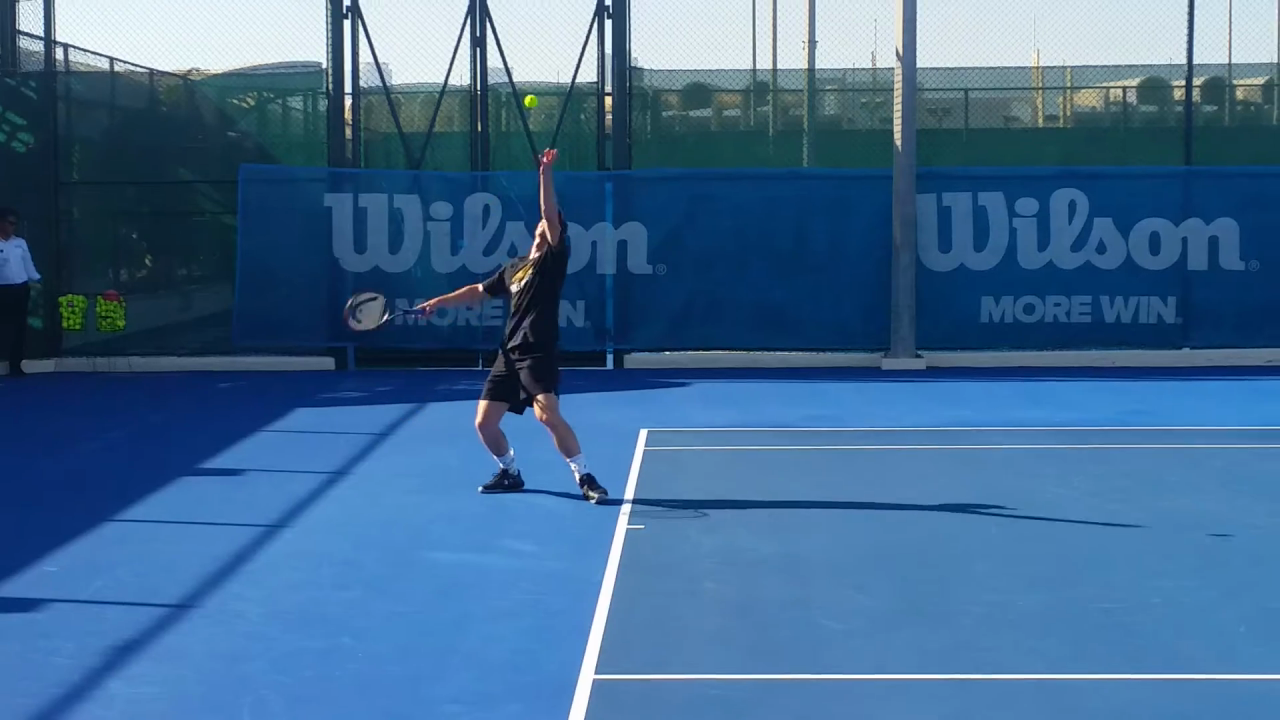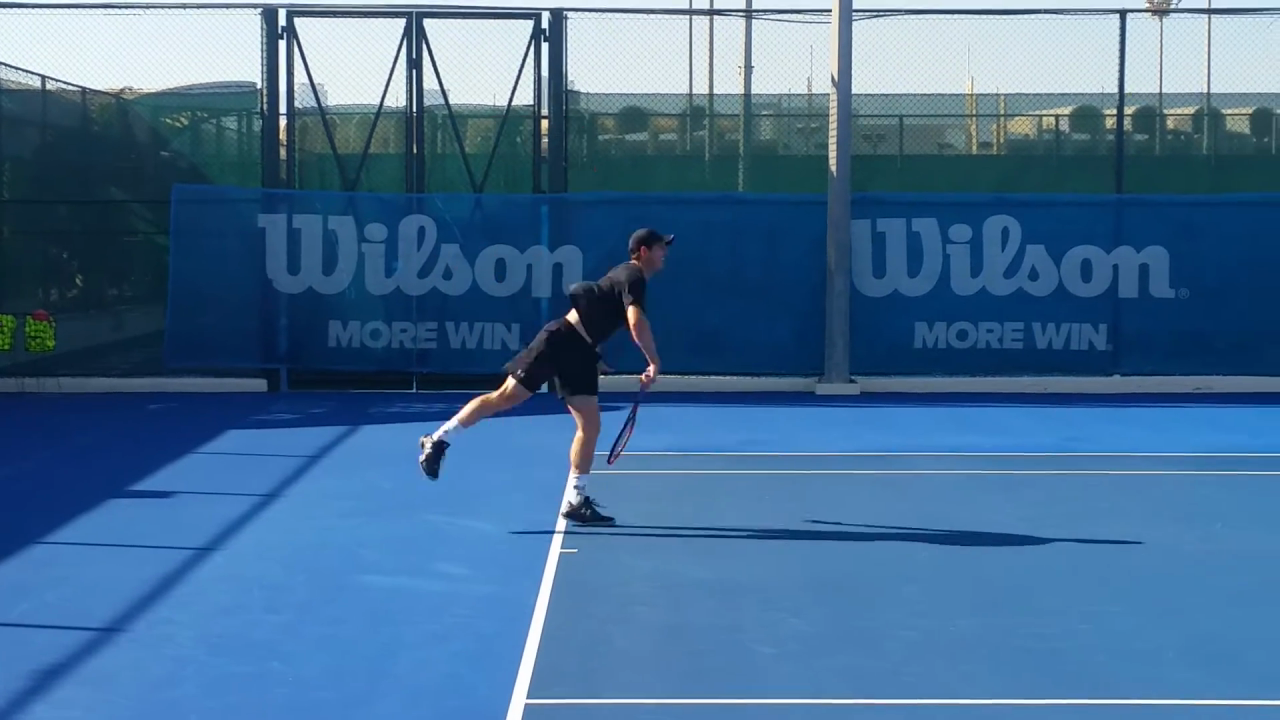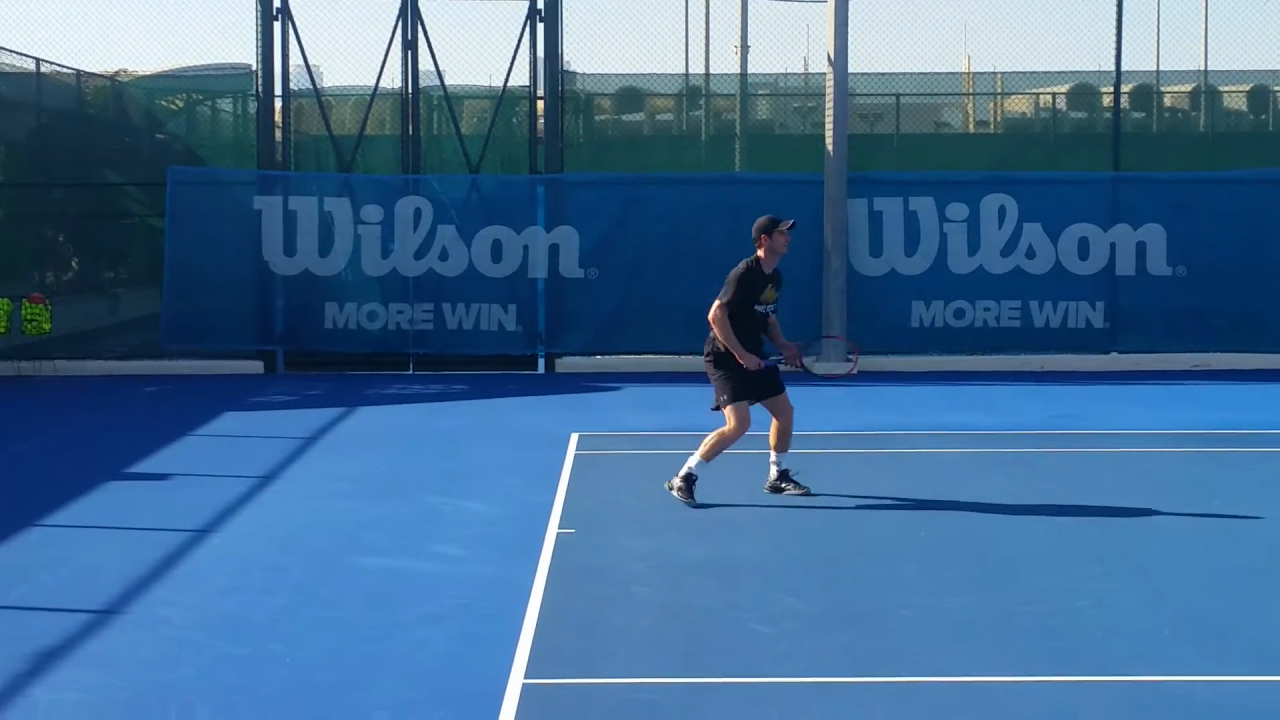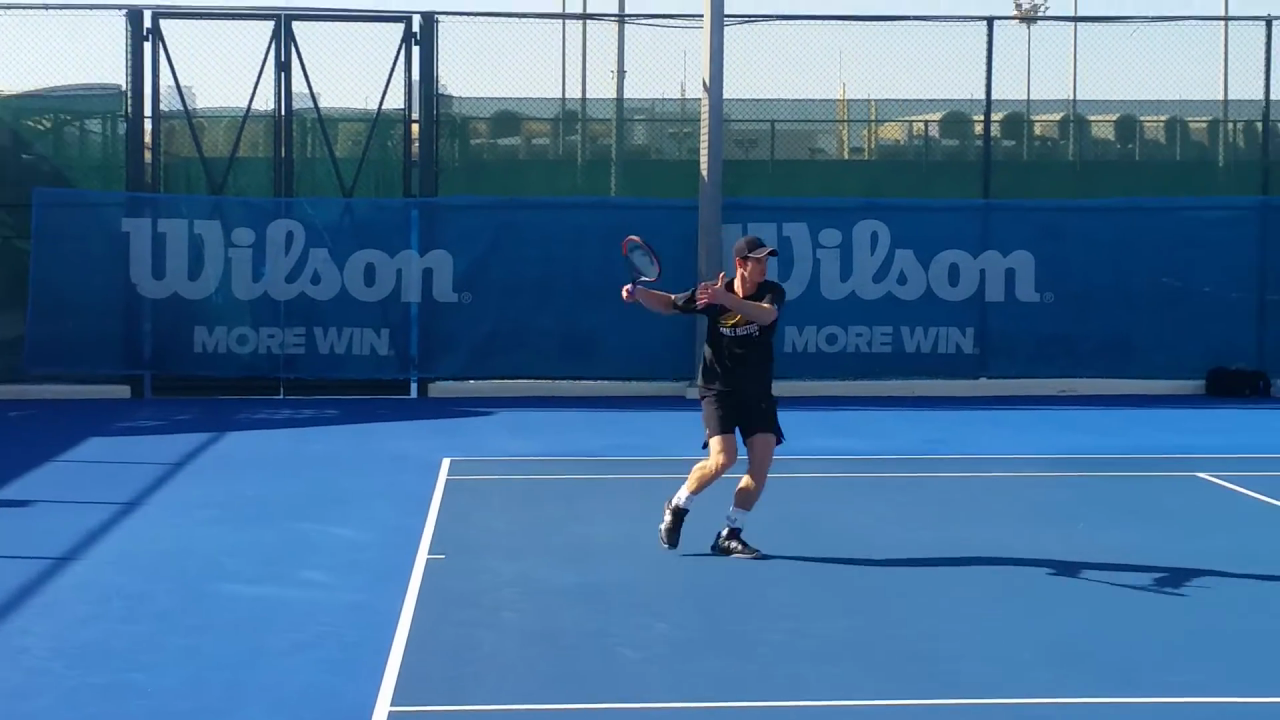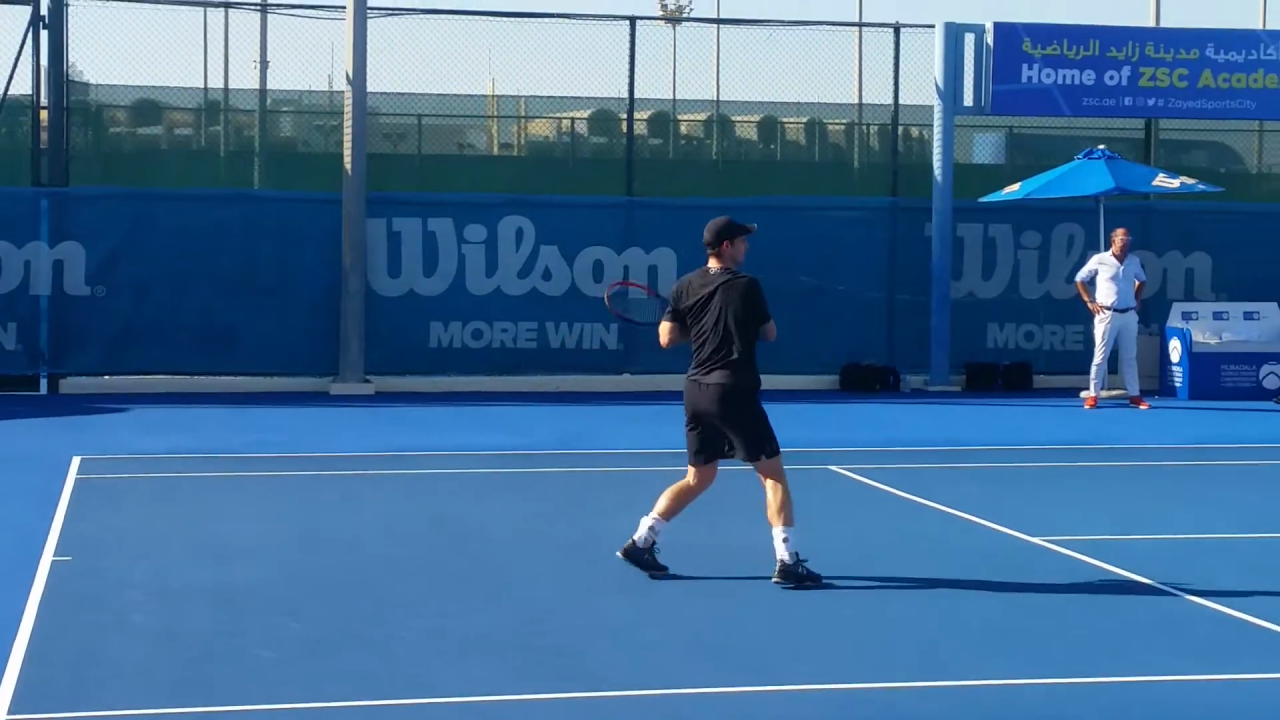
dt=1s
person 1, frame 1
left shoulder: (555, 259)
right shoulder: (513, 270)
left elbow: (551, 218)
right elbow: (478, 292)
left wrist: (546, 173)
right wrist: (439, 302)
left hip: (539, 355)
right hip: (510, 356)
left knee: (548, 414)
right knee: (484, 422)
left ankle: (584, 476)
right ankle: (510, 472)
person 1, frame 2
left shoulder: (624, 276)
right shoulder: (634, 276)
right elbow: (637, 323)
right wrist: (654, 362)
left hip: (576, 349)
right hip: (558, 342)
left knee: (591, 425)
right knee: (502, 399)
left ankle: (577, 500)
right ankle: (437, 441)
person 1, frame 3
left shoulder: (776, 276)
right shoulder: (745, 273)
right elbow: (716, 316)
left wrist: (783, 344)
right wrist: (742, 354)
left hip: (751, 355)
right hip: (725, 356)
left knee: (785, 412)
right knee: (739, 424)
left ankle: (778, 477)
right ankle: (684, 478)
person 1, frame 4
left shoulder: (772, 291)
right shoulder: (708, 293)
left elbow: (766, 315)
right elbow: (665, 304)
left wrist: (727, 300)
right wrist: (638, 292)
left hip: (758, 393)
right hip: (719, 390)
left knee: (762, 462)
right knee: (722, 459)
left ankle: (730, 535)
right ankle: (678, 507)
person 1, frame 5
left shoulder: (685, 286)
right shoulder: (747, 286)
left elbow: (666, 339)
right elbow: (770, 335)
left hip: (697, 392)
right hip: (734, 393)
left knee: (698, 479)
right knee: (774, 475)
left ankle: (641, 542)
right ankle: (787, 562)
